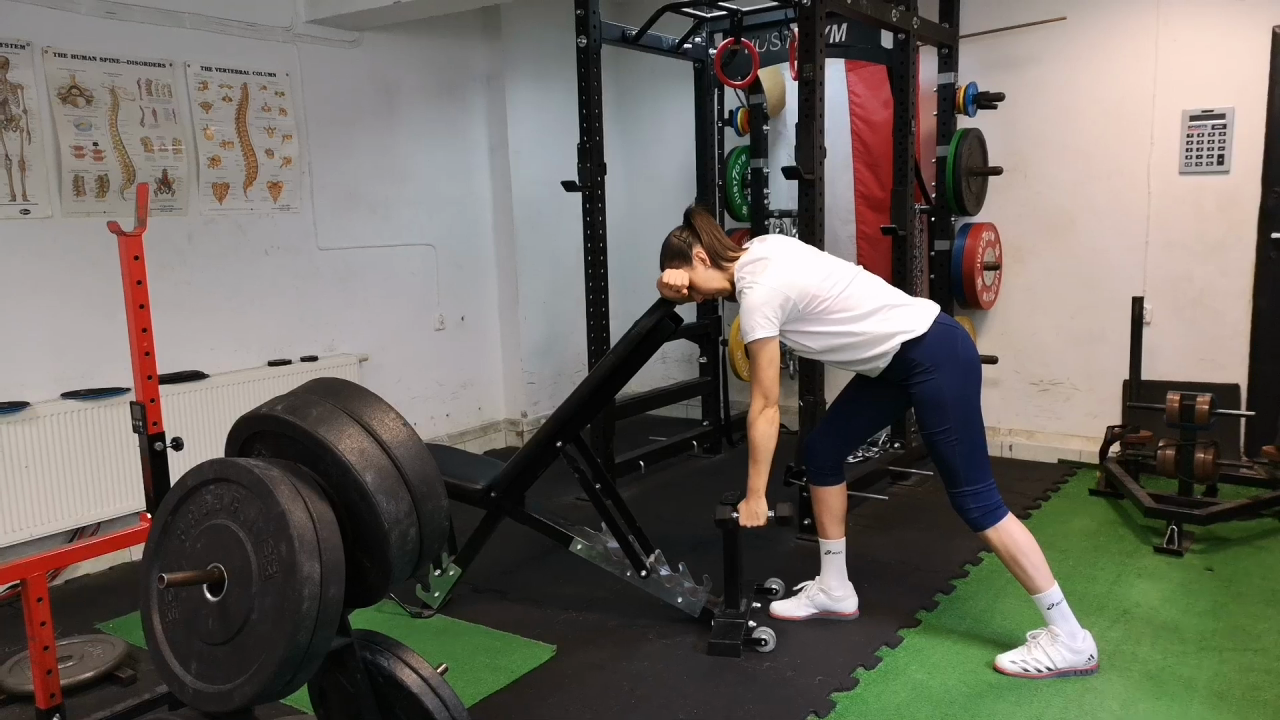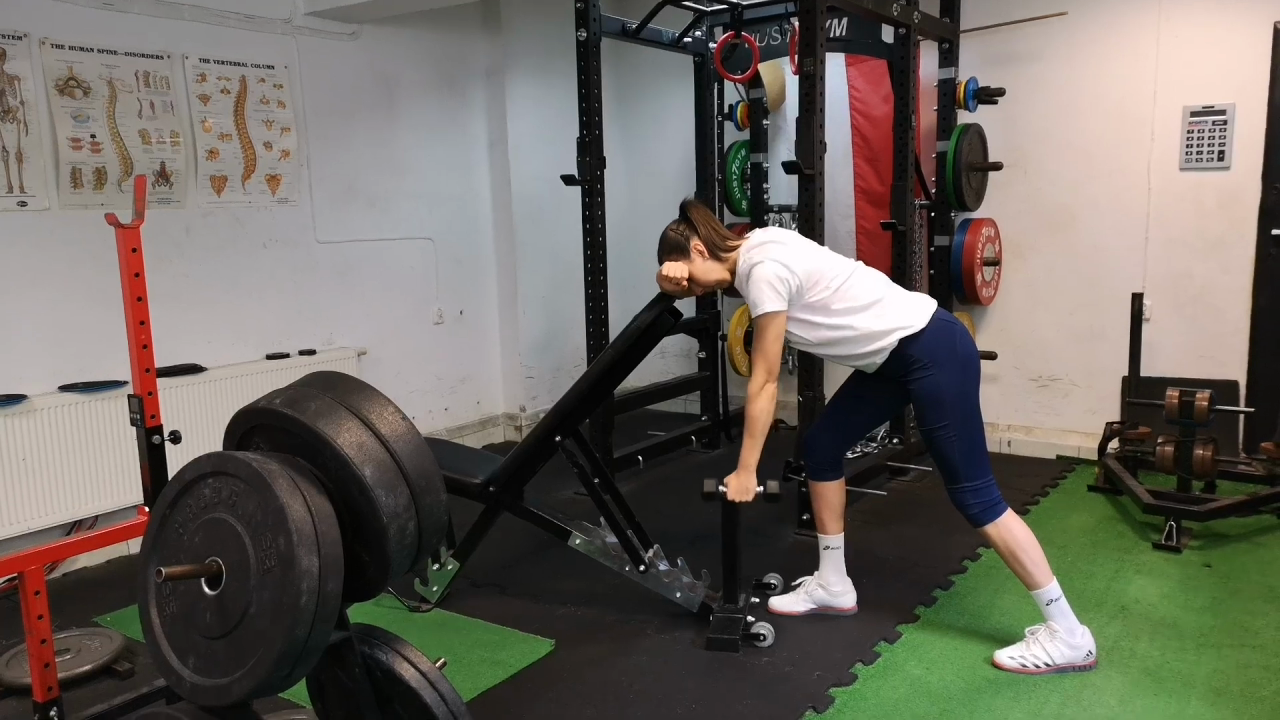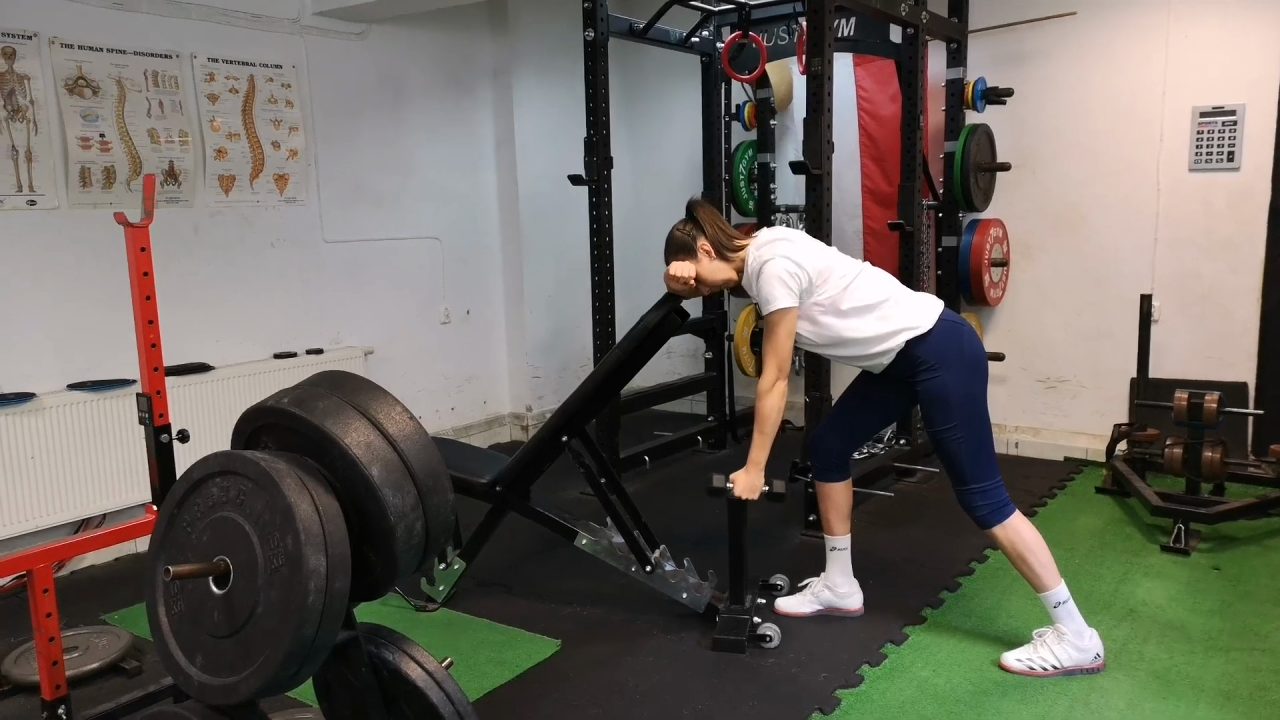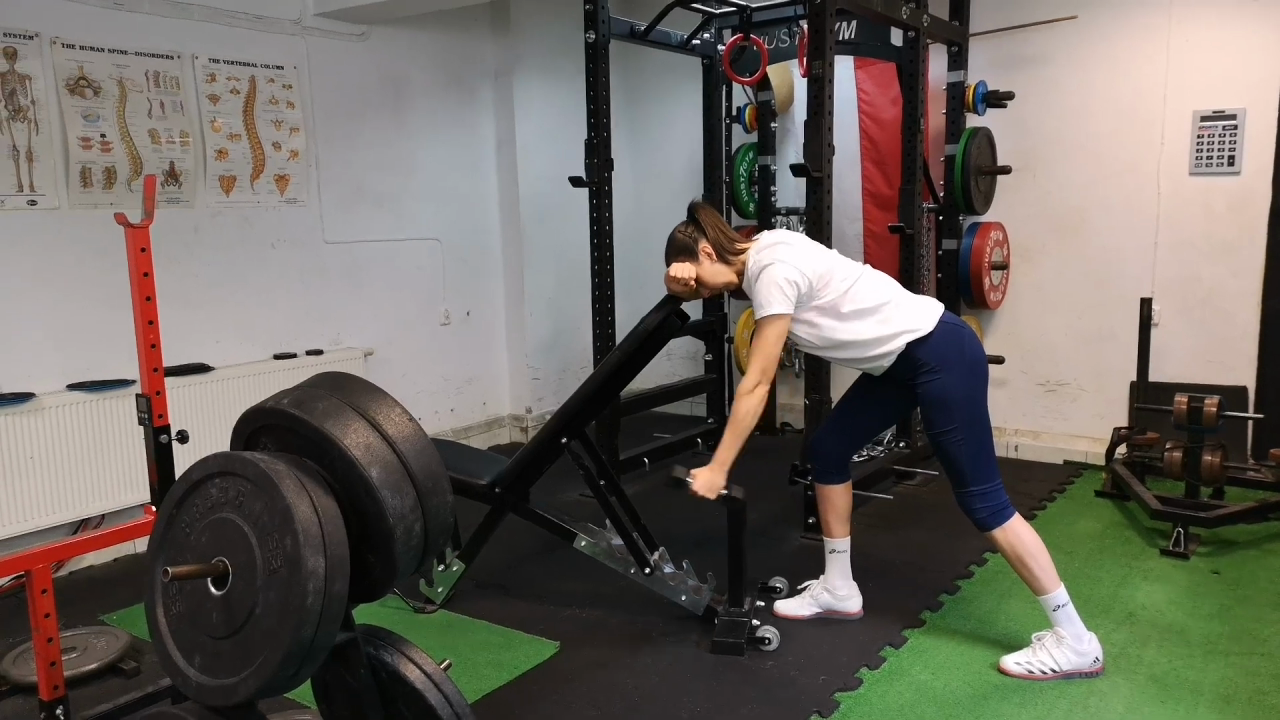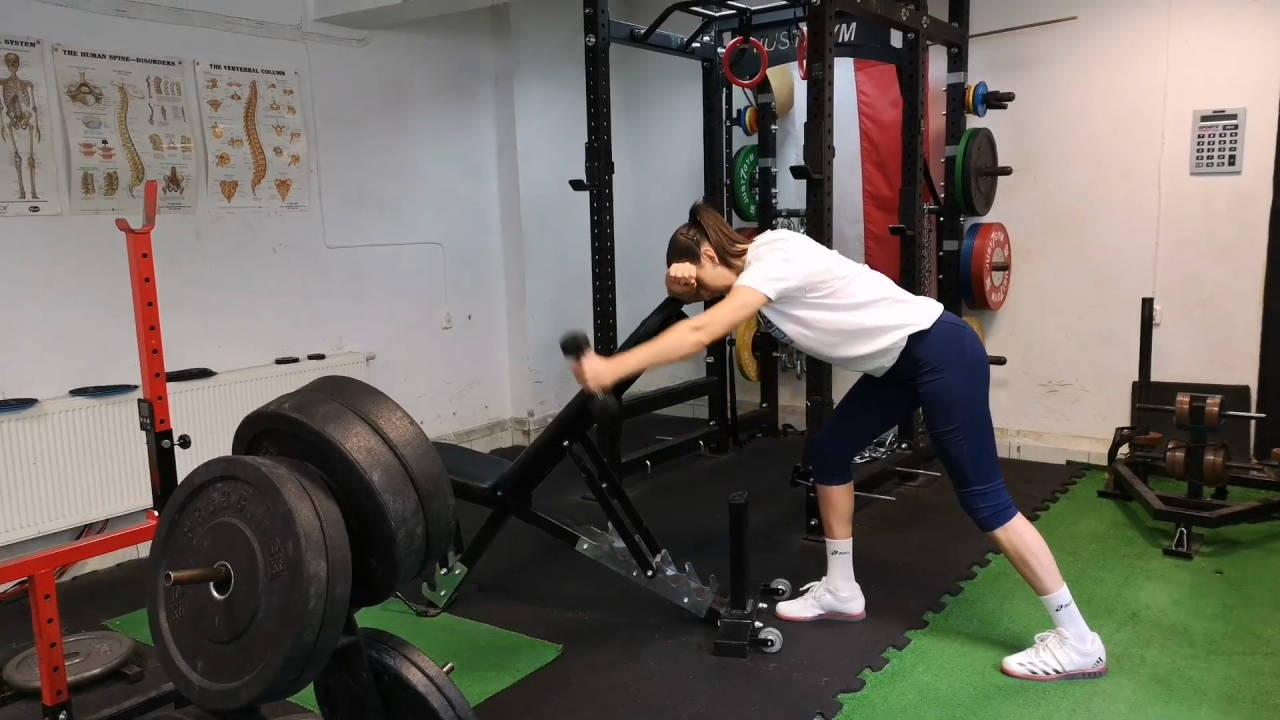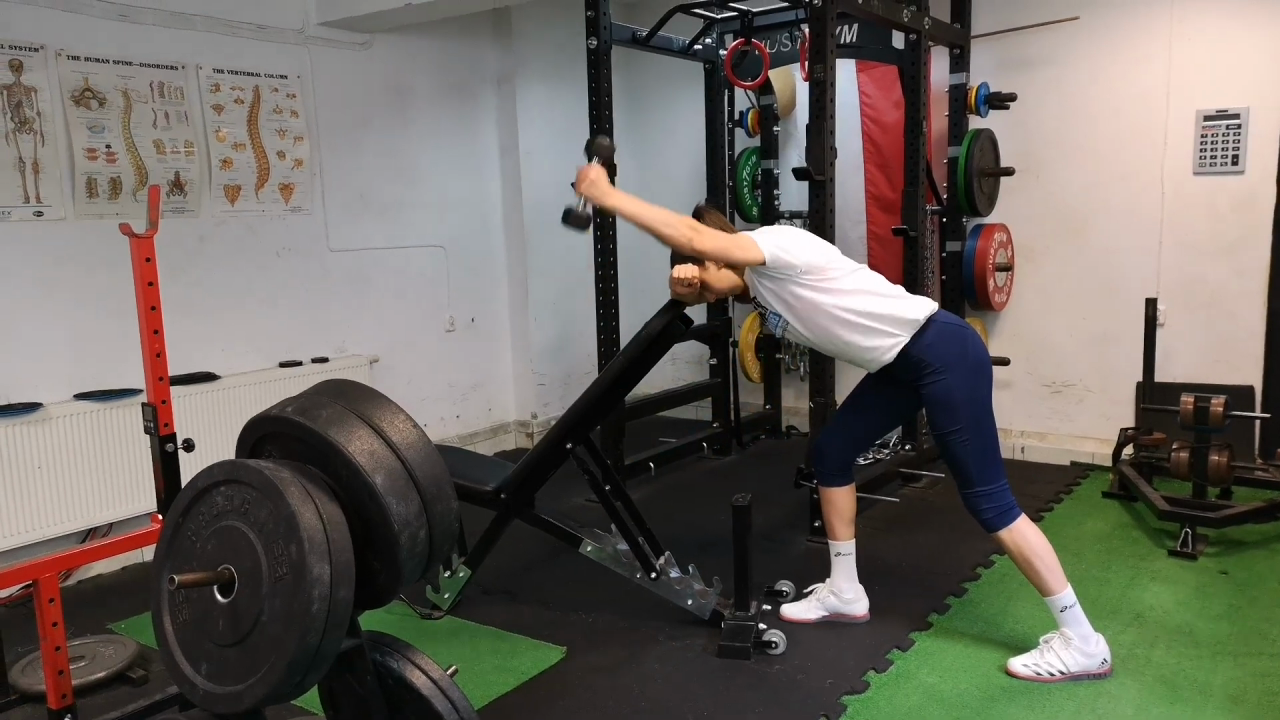
dt=0.4s
person 1, frame 1
left shoulder: (758, 291)
right shoulder: (754, 255)
left elbow: (765, 406)
left wrist: (755, 495)
right wrist: (677, 285)
left hip: (935, 354)
right hip: (897, 357)
left knee: (974, 498)
right knee: (822, 451)
left ankle: (1069, 639)
right ankle: (834, 590)
person 1, frame 2
left shoulder: (763, 270)
right shoulder: (752, 249)
left elbow: (764, 381)
left wrist: (745, 472)
right wrist: (674, 277)
left hip: (932, 350)
right hip: (893, 354)
left knee: (973, 493)
right knee: (821, 447)
left ankle: (1068, 635)
right ankle: (833, 586)
person 1, frame 3
left shoulder: (773, 267)
right shoulder: (757, 252)
left elbow: (775, 380)
left wrist: (754, 469)
right wrist: (681, 277)
left hip: (939, 351)
right hip: (900, 355)
left knee: (980, 495)
right knee: (827, 448)
left ankle: (1076, 638)
right ankle: (839, 588)
person 1, frame 4
left shoulder: (773, 272)
right shoulder: (756, 255)
left elbow: (756, 386)
left wrist: (717, 469)
right wrist: (681, 279)
left hip: (940, 354)
right hip: (901, 358)
left knee: (981, 499)
right knee: (827, 450)
left ankle: (1075, 642)
right ankle: (838, 589)
person 1, frame 5
left shoulder: (773, 262)
right shoulder: (758, 258)
left elbow: (702, 334)
right elbow: (696, 306)
left wrist: (614, 369)
right wrist: (684, 282)
left hip: (941, 354)
right hip: (900, 361)
left knee: (983, 499)
right knee: (828, 452)
left ankle: (1077, 642)
right ankle: (841, 591)
person 1, frame 6
left shoulder: (775, 245)
right shoulder: (756, 281)
left elbow: (697, 240)
left wrist: (609, 198)
right wrist: (688, 280)
left hip: (941, 354)
right hip: (900, 363)
left knee: (987, 499)
right knee: (831, 454)
left ankle: (1082, 644)
right ankle: (845, 592)
